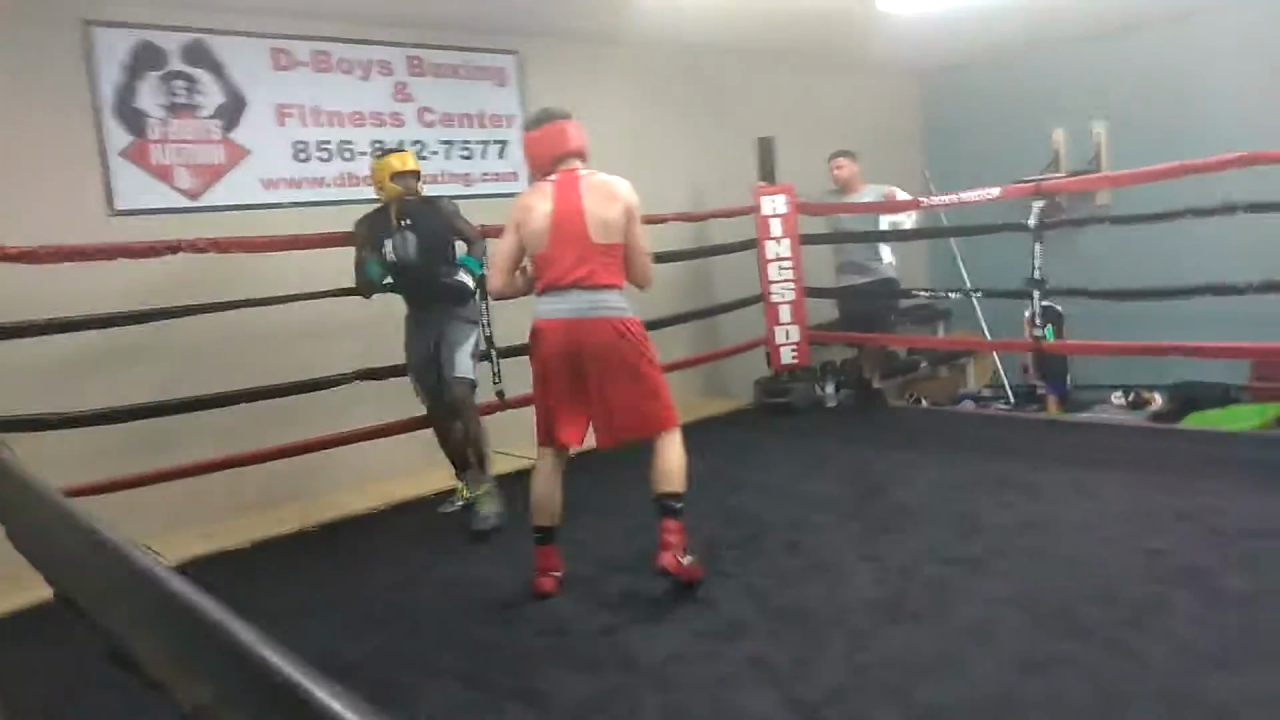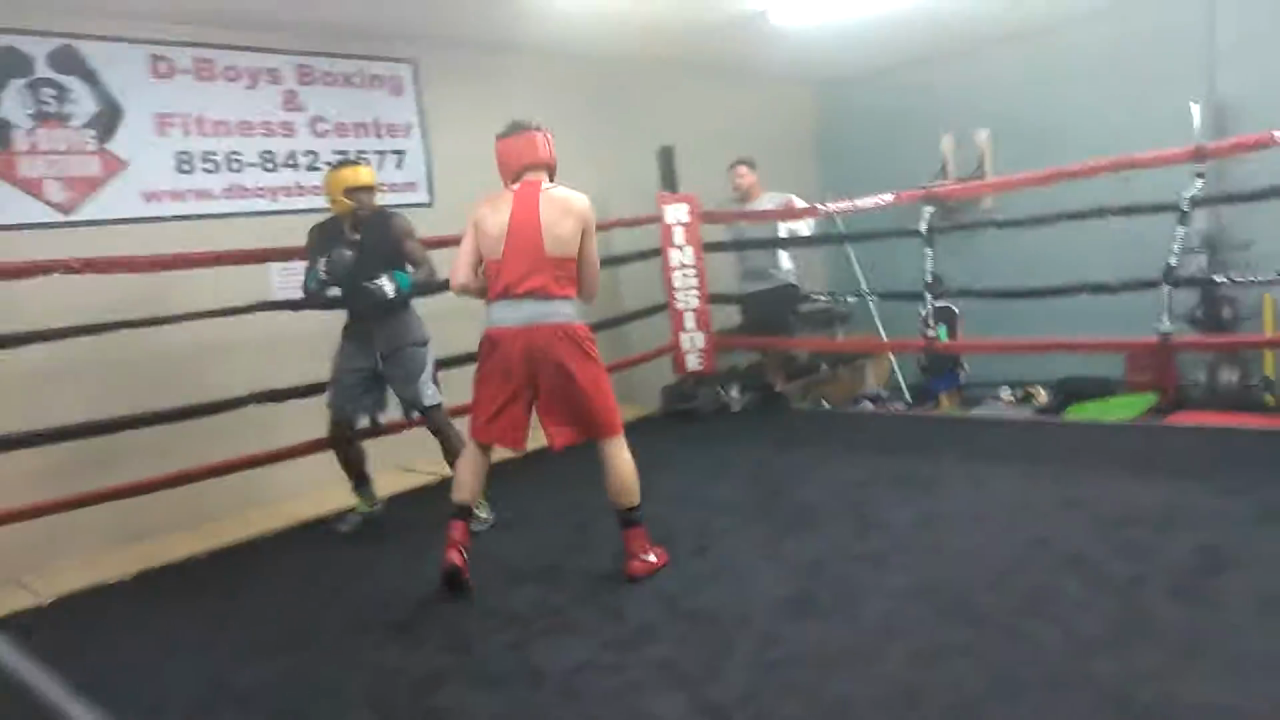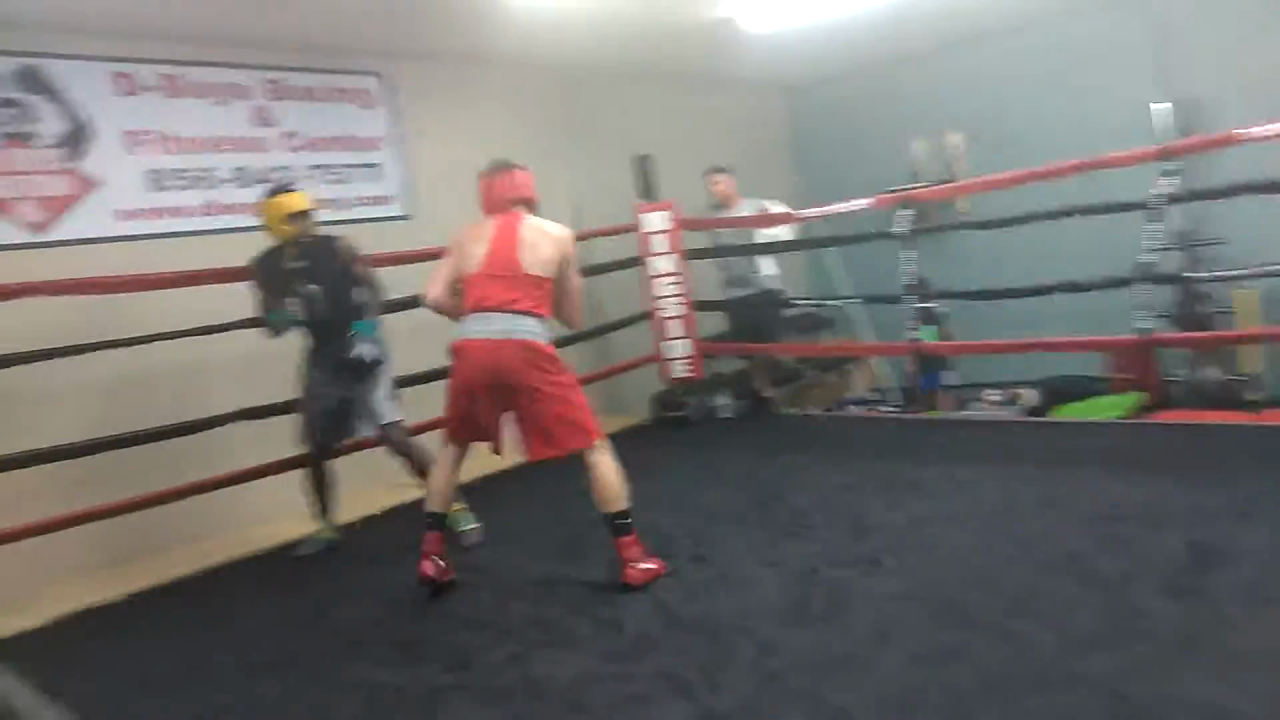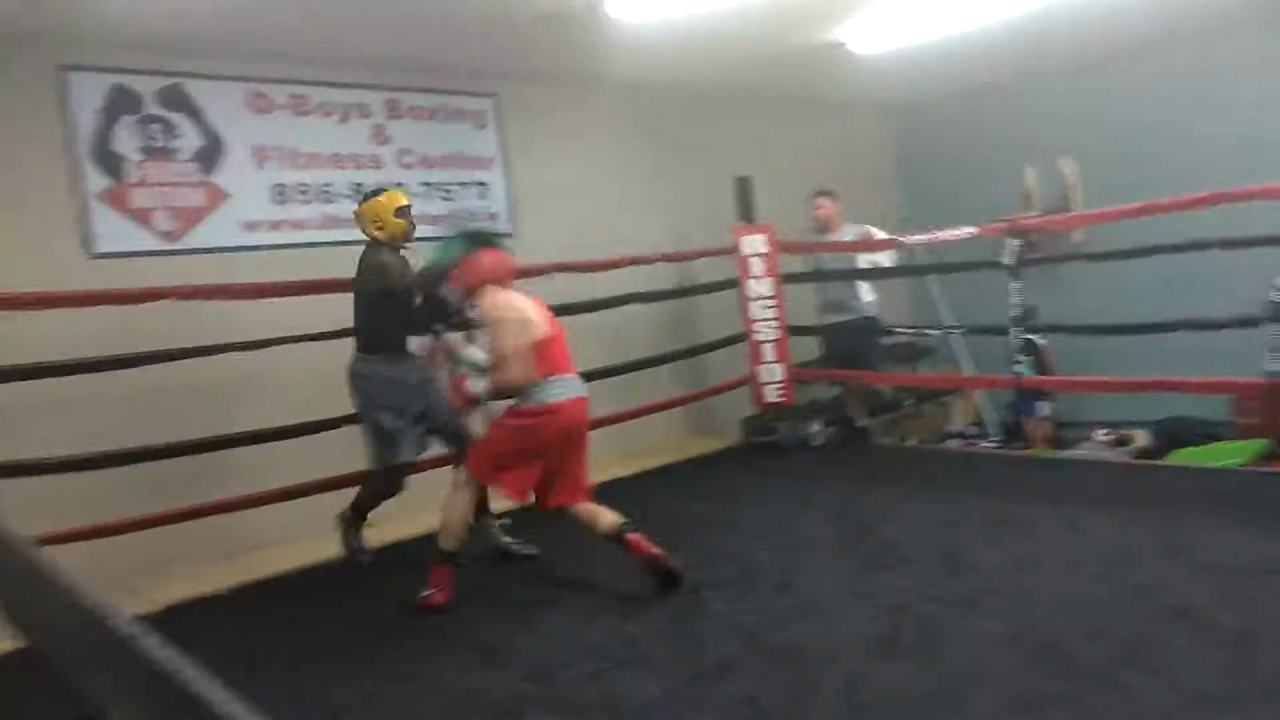
dt=0.4s
person 1, frame 1
left shoulder: (525, 205)
right shoulder: (618, 191)
left elbow: (499, 285)
right elbow: (642, 276)
left hip: (552, 328)
right hip: (611, 323)
left knee: (552, 448)
right knee: (664, 432)
left ankle: (546, 565)
right ankle: (672, 540)
person 1, frame 2
left shoulder: (486, 211)
right shoulder: (576, 204)
left elbow: (461, 282)
right elbow: (590, 288)
left hip: (504, 334)
right hip: (560, 330)
left knee: (480, 442)
right knee: (610, 436)
left ankle: (456, 542)
right ankle: (638, 550)
person 1, frame 3
left shoulder: (470, 238)
right shoulder: (557, 235)
left elbow: (436, 297)
right elbow: (574, 310)
left hip: (475, 350)
right hip: (527, 349)
left knee: (453, 446)
right knee: (592, 447)
left ankle: (432, 553)
right ankle: (633, 558)
person 1, frame 4
left shoulder: (493, 300)
right shoulder: (521, 300)
left elbow: (517, 376)
left wrist: (480, 390)
left hip: (545, 408)
right hip: (570, 403)
left knee: (468, 482)
right knee: (573, 501)
left ankle: (440, 582)
right ankle: (648, 552)
person 2, frame 1
left shoulder: (439, 209)
right shoulder: (369, 226)
left elbow: (476, 243)
right elbow: (364, 287)
left wrist: (470, 270)
right wrist: (382, 260)
left hip: (455, 310)
right hip: (419, 318)
left knee: (461, 397)
right knee: (439, 410)
left ankle: (484, 488)
right ankle: (468, 480)
person 2, frame 2
left shoulder: (392, 223)
right shoulder: (322, 235)
left elbow: (427, 271)
right elbow: (311, 292)
left wrist: (397, 282)
right wrist: (321, 275)
left hip: (400, 328)
right hip: (358, 333)
left knee: (435, 417)
right knee: (341, 429)
left ankle: (474, 497)
right ankle: (366, 498)
person 2, frame 3
left shoulder: (336, 247)
right shoulder: (266, 267)
left elbow: (372, 288)
right elbow: (273, 325)
left wrist: (365, 329)
right wrist: (292, 312)
left hip: (362, 349)
right hip: (323, 358)
left knee: (393, 435)
right knee: (318, 450)
left ankle: (457, 508)
right ankle: (326, 526)
person 2, frame 4
left shoulder: (394, 261)
right shoulder: (380, 261)
right elbow: (419, 285)
left wrist: (436, 315)
left hip: (401, 365)
right hip: (378, 371)
left knee: (463, 445)
right knee: (395, 470)
left ankle: (489, 526)
right ankle: (353, 523)
person 3, frame 1
left shoulder: (882, 193)
right shoulder: (830, 200)
left elbow: (906, 221)
left hip: (880, 278)
right hip: (848, 283)
left knee: (880, 336)
left ankle: (877, 381)
right ankle: (871, 382)
person 3, frame 2
left shoulder: (782, 202)
right shoulder: (731, 210)
left elbow: (804, 230)
left hip: (781, 284)
right hip: (750, 289)
left knee: (783, 338)
left ankle: (784, 385)
right ankle: (776, 386)
person 3, frame 3
left shoulder: (760, 208)
left elbow: (785, 233)
left hip: (763, 289)
right hip: (733, 293)
left knee: (767, 345)
left ankle: (775, 392)
right ankle: (764, 393)
person 3, frame 4
left shoulder: (863, 233)
left elbow: (885, 262)
left hip: (861, 315)
right hip: (830, 320)
left knee: (864, 372)
left ankle: (865, 419)
right ankle: (858, 421)
